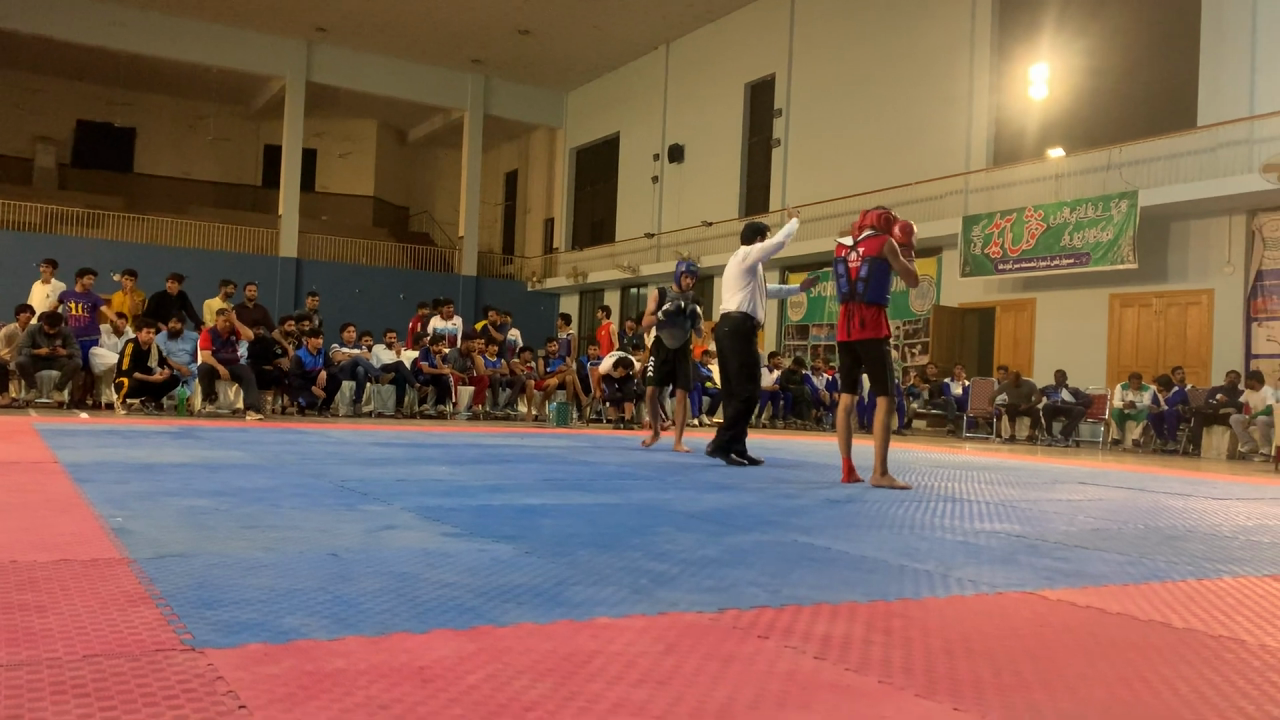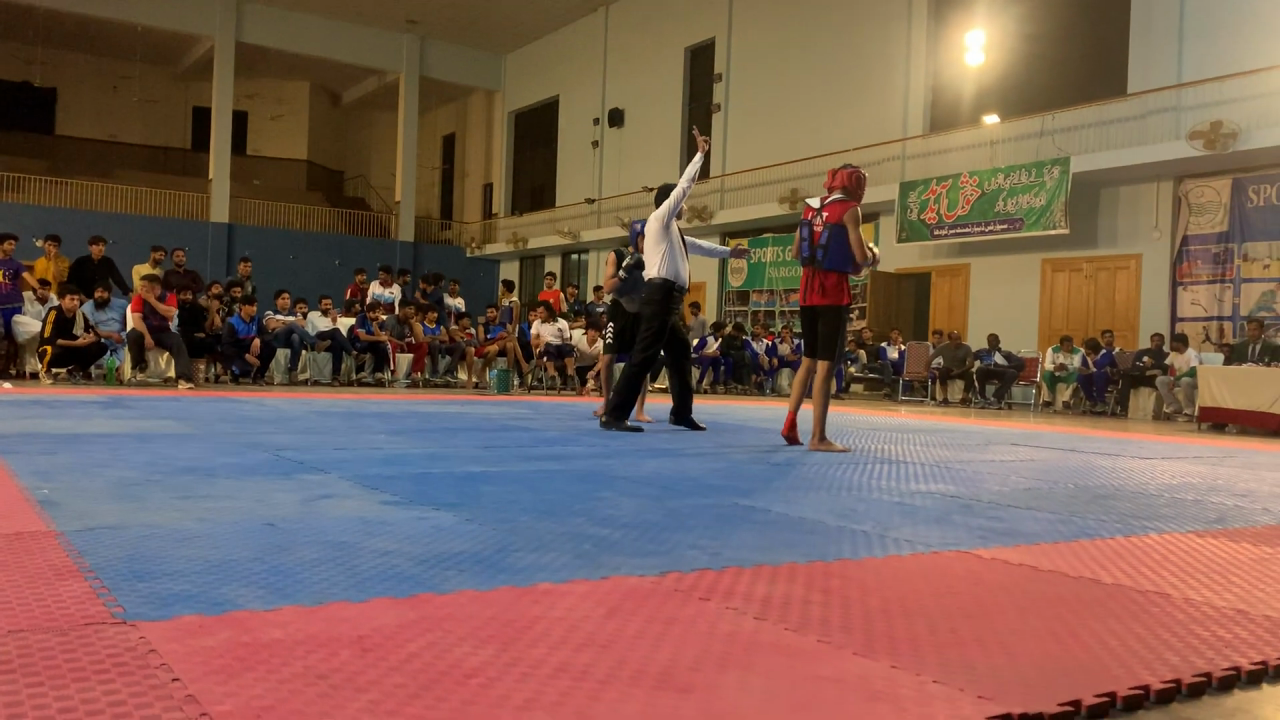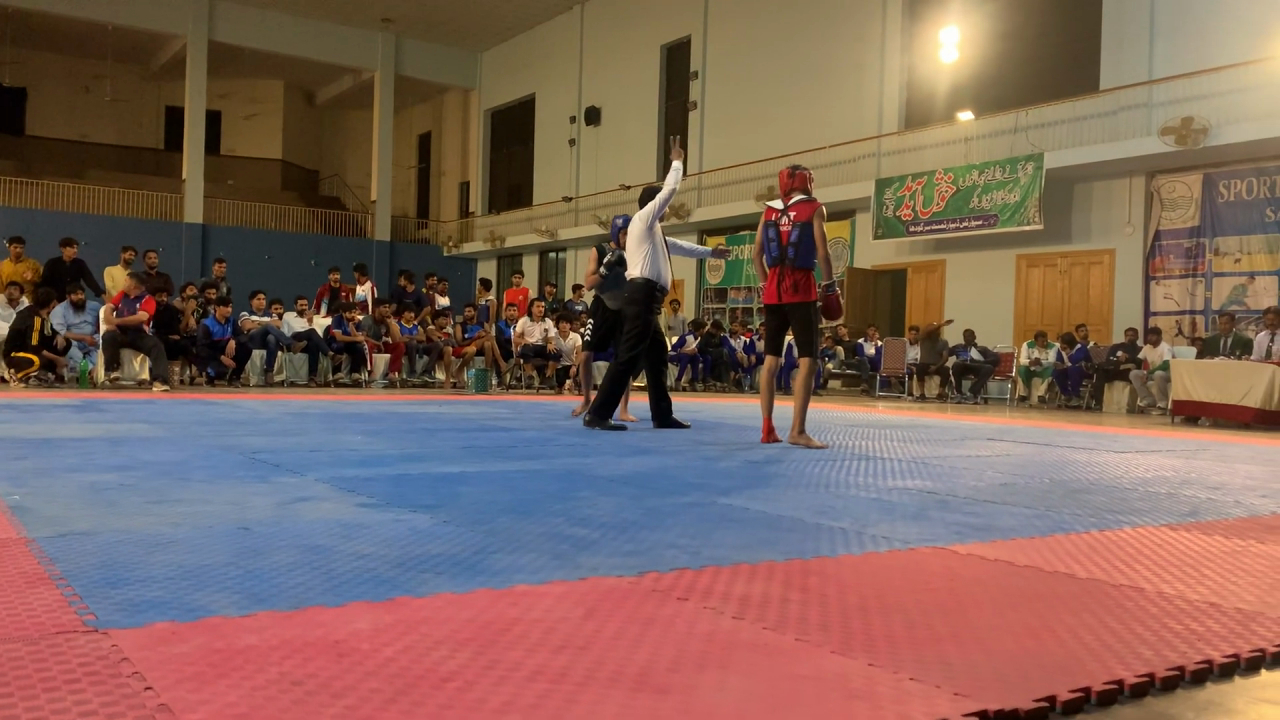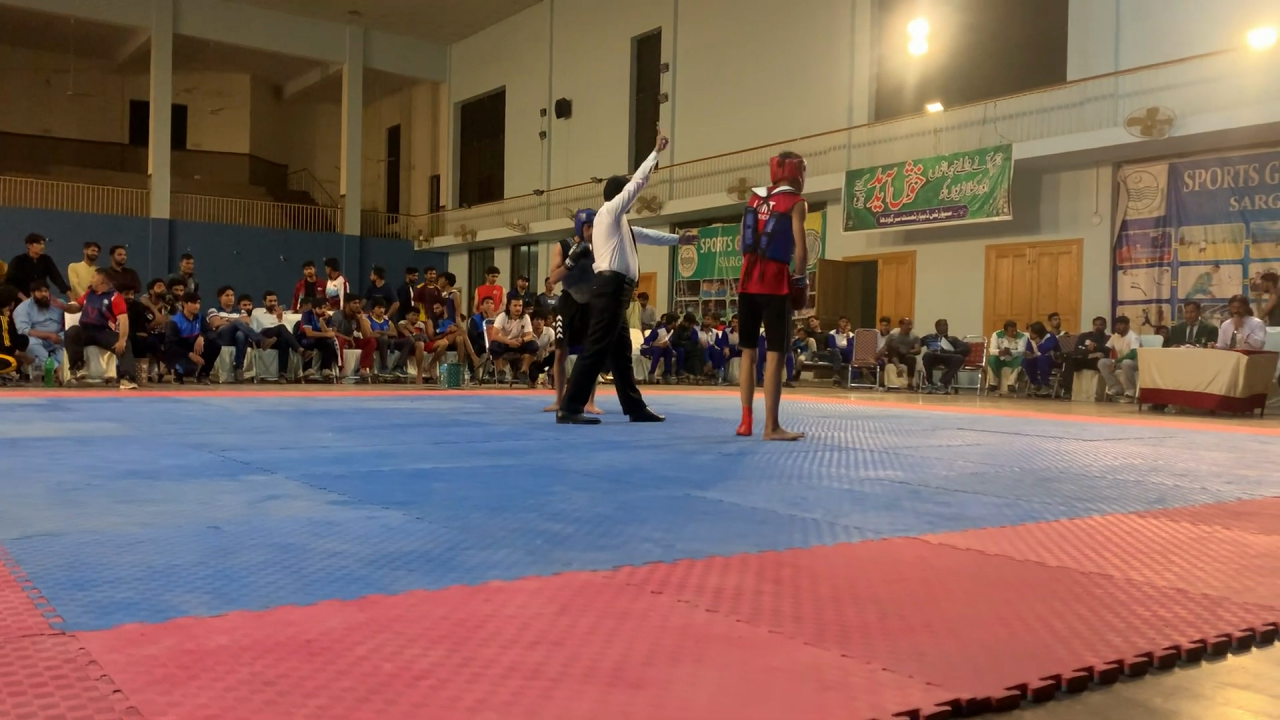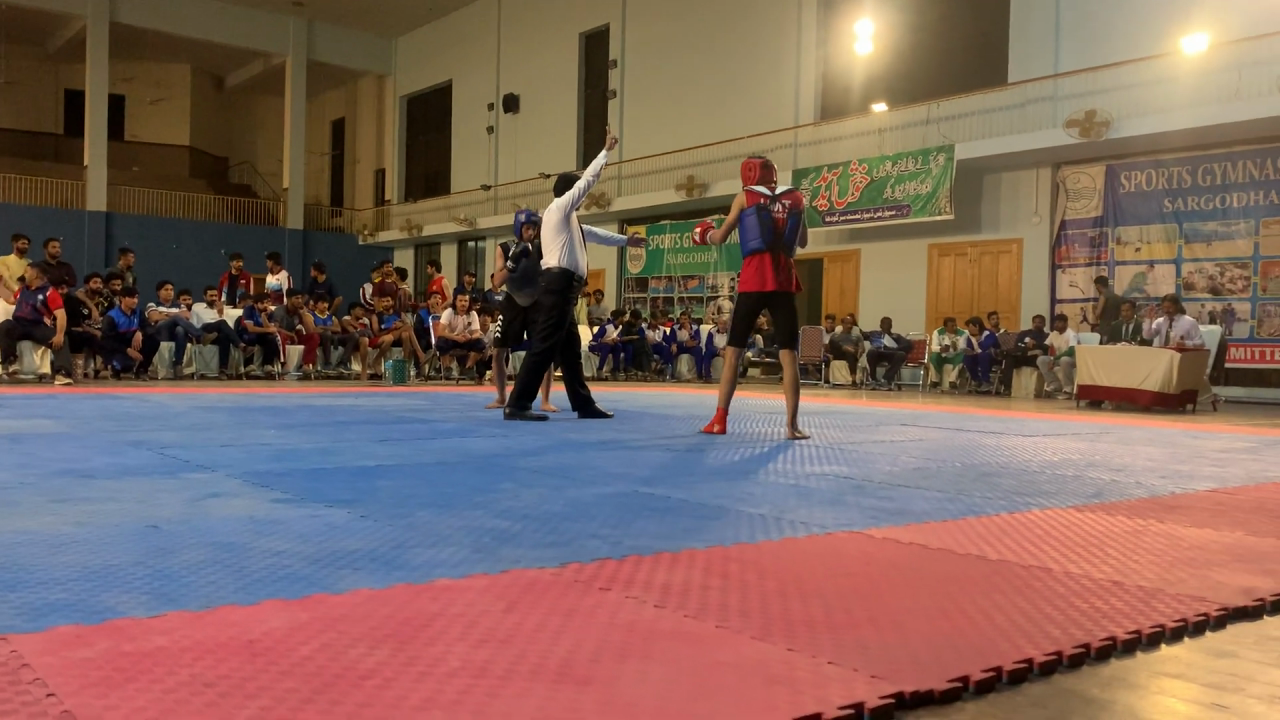
dt=1s
person 1, frame 1
left shoulder: (741, 262)
right shoulder: (747, 255)
left elbow: (765, 291)
right elbow: (780, 241)
left wrist: (799, 287)
right wrist: (793, 221)
left hip: (728, 327)
right hip: (739, 328)
left knee: (735, 391)
right knee: (747, 390)
left ankle: (733, 447)
right ankle: (722, 444)
person 1, frame 2
left shoulder: (671, 231)
right shoulder: (659, 220)
left elbow: (697, 246)
right elbow: (684, 185)
left wrist: (728, 252)
right wrist: (700, 153)
left hip: (666, 298)
right hip: (661, 295)
left knee: (680, 353)
right knee: (644, 356)
left ankle: (682, 413)
right ankle: (614, 414)
person 1, frame 3
left shoulder: (653, 231)
right shoulder: (643, 219)
left elbow: (679, 246)
right elbow: (670, 189)
left wrist: (710, 252)
right wrist: (677, 161)
left hip: (646, 297)
right hip: (643, 295)
left knee: (657, 356)
right knee: (629, 356)
left ankle: (662, 415)
right ankle: (598, 413)
person 1, frame 4
left shoulder: (618, 222)
right shoulder: (610, 210)
left elbow: (644, 234)
right elbow: (638, 181)
left wrist: (678, 239)
right wrist: (656, 152)
left hip: (614, 289)
right hip: (611, 287)
left knee: (620, 351)
right knee: (596, 349)
left ankle: (635, 407)
right ankle: (569, 409)
person 1, frame 5
left shoulder: (566, 217)
right shoulder: (560, 206)
left elbow: (592, 233)
right elbow: (588, 179)
left wrist: (626, 240)
right wrist: (607, 150)
left hip: (561, 285)
right hip: (559, 284)
left knee: (570, 348)
right knee: (544, 346)
left ankle: (583, 404)
right ankle: (517, 405)
person 2, frame 1
left shoulder: (842, 246)
right shoulder: (885, 243)
right elbow: (912, 281)
right wrist: (906, 250)
left hip: (845, 326)
right hip: (872, 328)
left knee: (847, 397)
right knee: (885, 398)
left ankle: (848, 469)
right ankle: (880, 472)
person 2, frame 2
left shoulder: (810, 207)
right shoulder: (849, 210)
left elbow: (797, 251)
right elbow: (860, 258)
right wrist: (869, 257)
left hip: (808, 290)
right hip: (833, 292)
left knee: (808, 360)
right knee: (826, 364)
left ankle: (790, 422)
right ankle: (818, 437)
person 2, frame 3
left shoulder: (769, 210)
right shoulder: (814, 208)
left elbow: (757, 254)
right elbow: (822, 252)
right wrist: (830, 287)
left hip: (774, 290)
right hip: (801, 290)
left knee: (771, 360)
right knee: (807, 361)
left ankle: (767, 429)
right ankle: (798, 430)
person 2, frame 4
left shoulder: (755, 198)
right shoulder: (796, 202)
right elbow: (800, 249)
right wrist: (800, 280)
left hip: (748, 279)
right hip: (775, 281)
left knee: (749, 352)
right knee: (774, 355)
left ankle: (746, 421)
right ankle: (771, 426)
person 2, frame 5
left shoulder: (745, 197)
right shoulder: (796, 199)
left elbow: (720, 237)
right elbow: (802, 242)
left wrist: (705, 234)
left hip: (753, 280)
right hip: (784, 281)
left knee: (734, 351)
right knee: (789, 354)
left ankle: (719, 420)
right ankle: (792, 424)
person 3, frame 1
left shoulder: (695, 301)
right shoulder: (659, 294)
left elbow: (700, 334)
right elbow: (645, 322)
left wrist: (697, 320)
right wrist: (664, 313)
left hip: (682, 350)
right hip: (661, 347)
left knee: (682, 395)
right knee: (651, 392)
left ankle: (678, 442)
right ankle: (655, 430)
person 3, frame 2
right shoulder: (616, 256)
right elbow: (607, 287)
right wrist: (625, 270)
left hip: (641, 314)
right hip: (618, 312)
right knee: (607, 360)
left ankle: (640, 411)
right ankle: (606, 402)
person 3, frame 3
right shoulder: (598, 252)
right elbow: (588, 284)
right wrist: (607, 267)
left hip: (624, 310)
right hip: (601, 308)
right knee: (586, 357)
left ankle: (623, 410)
right ankle: (586, 400)
person 3, frame 4
right shoulder: (562, 247)
right elbow: (553, 279)
right wrist: (572, 260)
left hip: (592, 304)
right hip: (569, 303)
right knee: (560, 353)
left ankle: (589, 402)
right ankle: (560, 400)
person 3, frame 5
left shoulder: (542, 247)
right shoulder: (504, 249)
right elbow: (497, 283)
right wrist: (513, 262)
right hip: (512, 304)
right knee: (498, 353)
left ankle: (545, 401)
right ankle: (501, 398)
